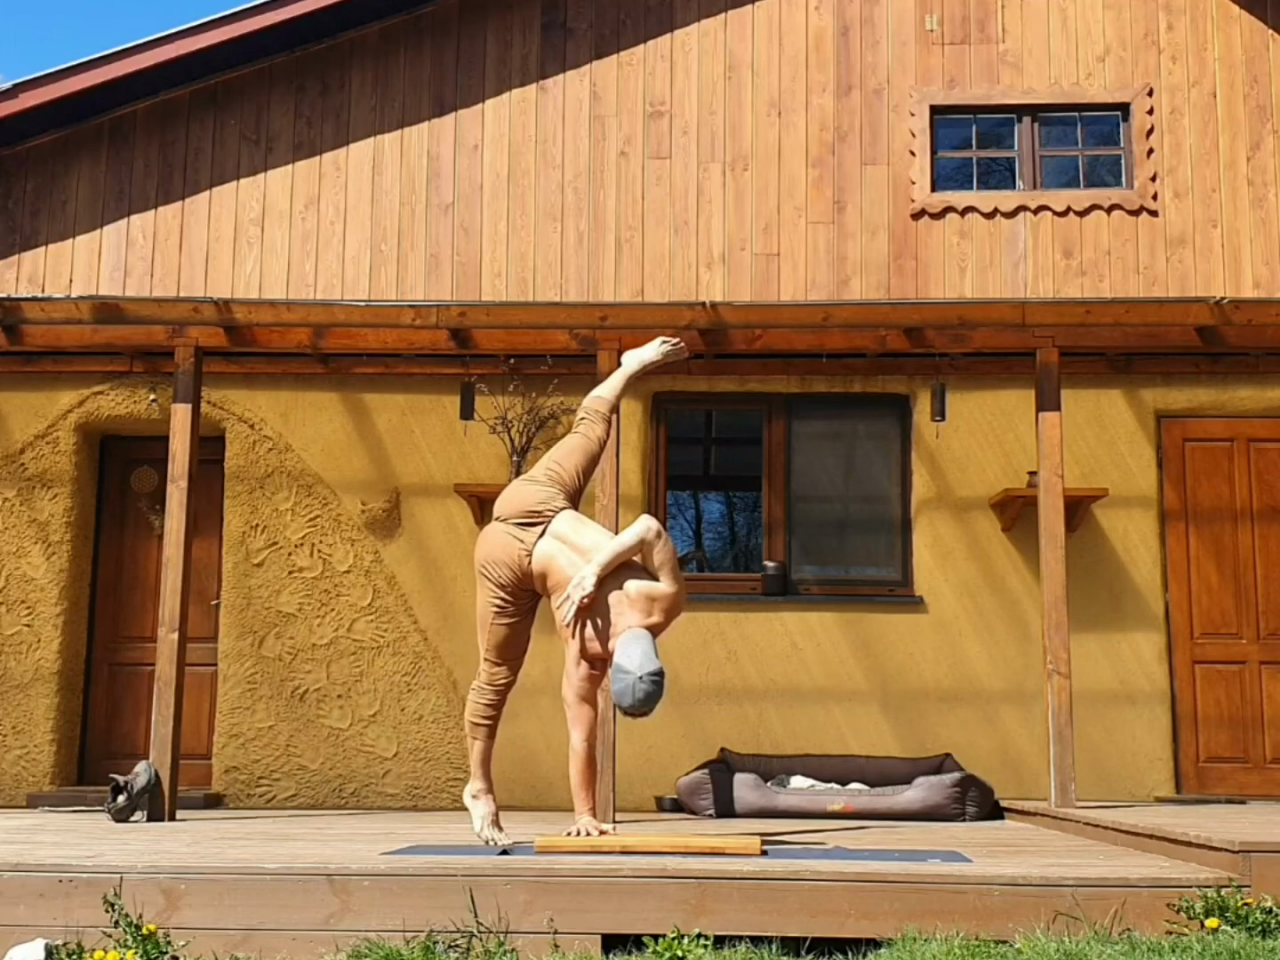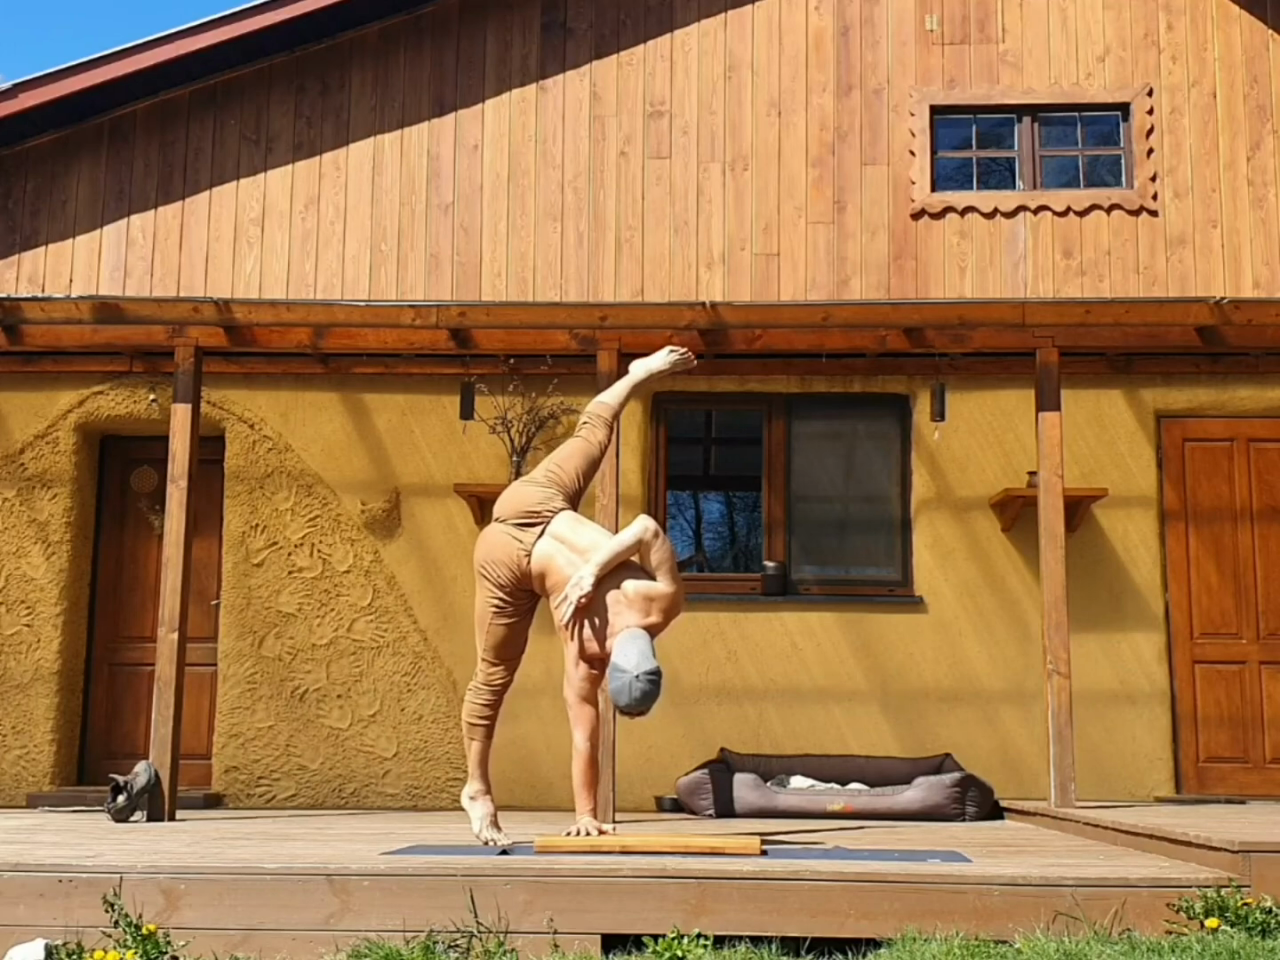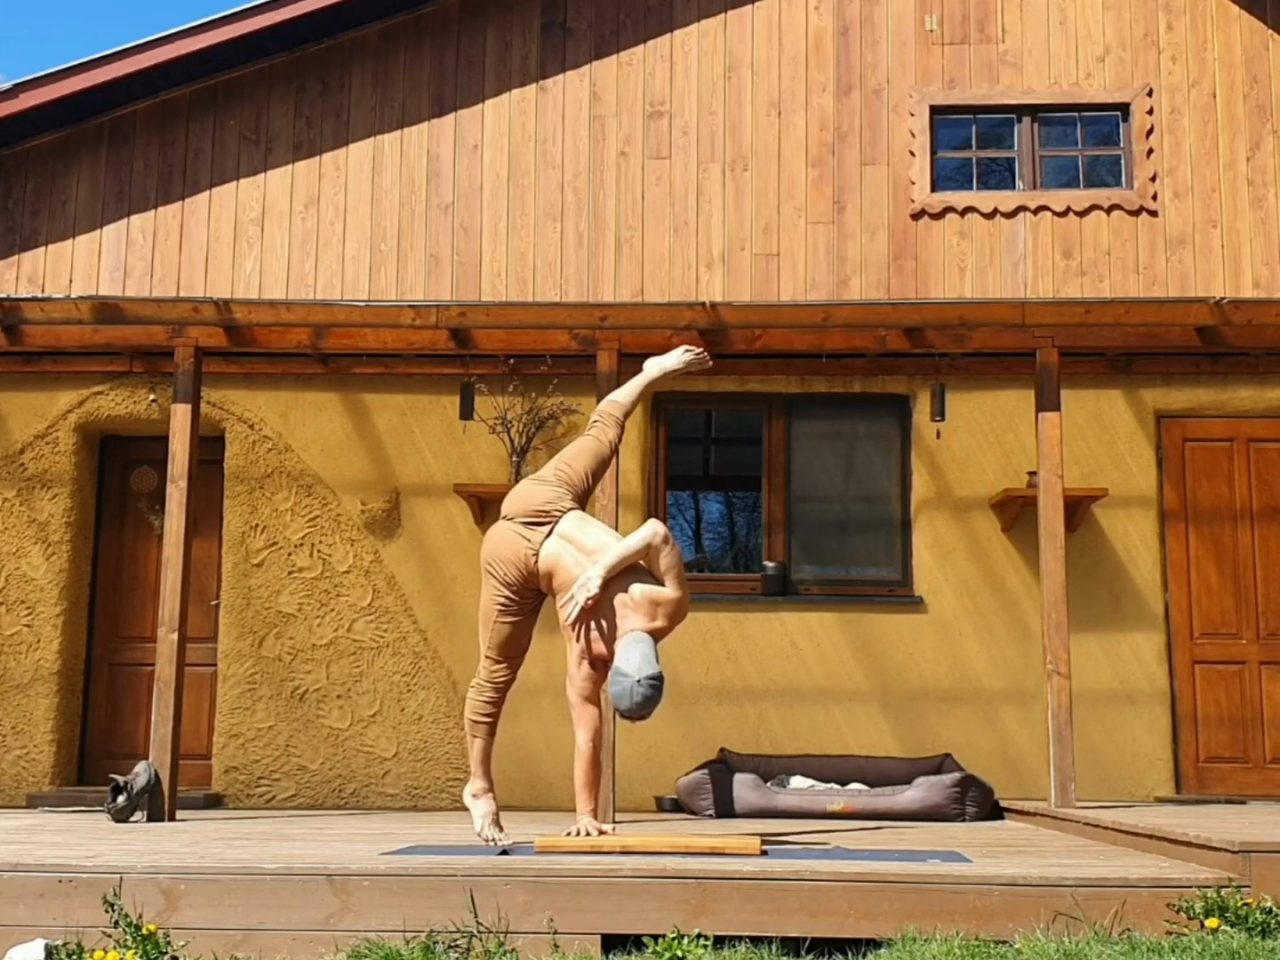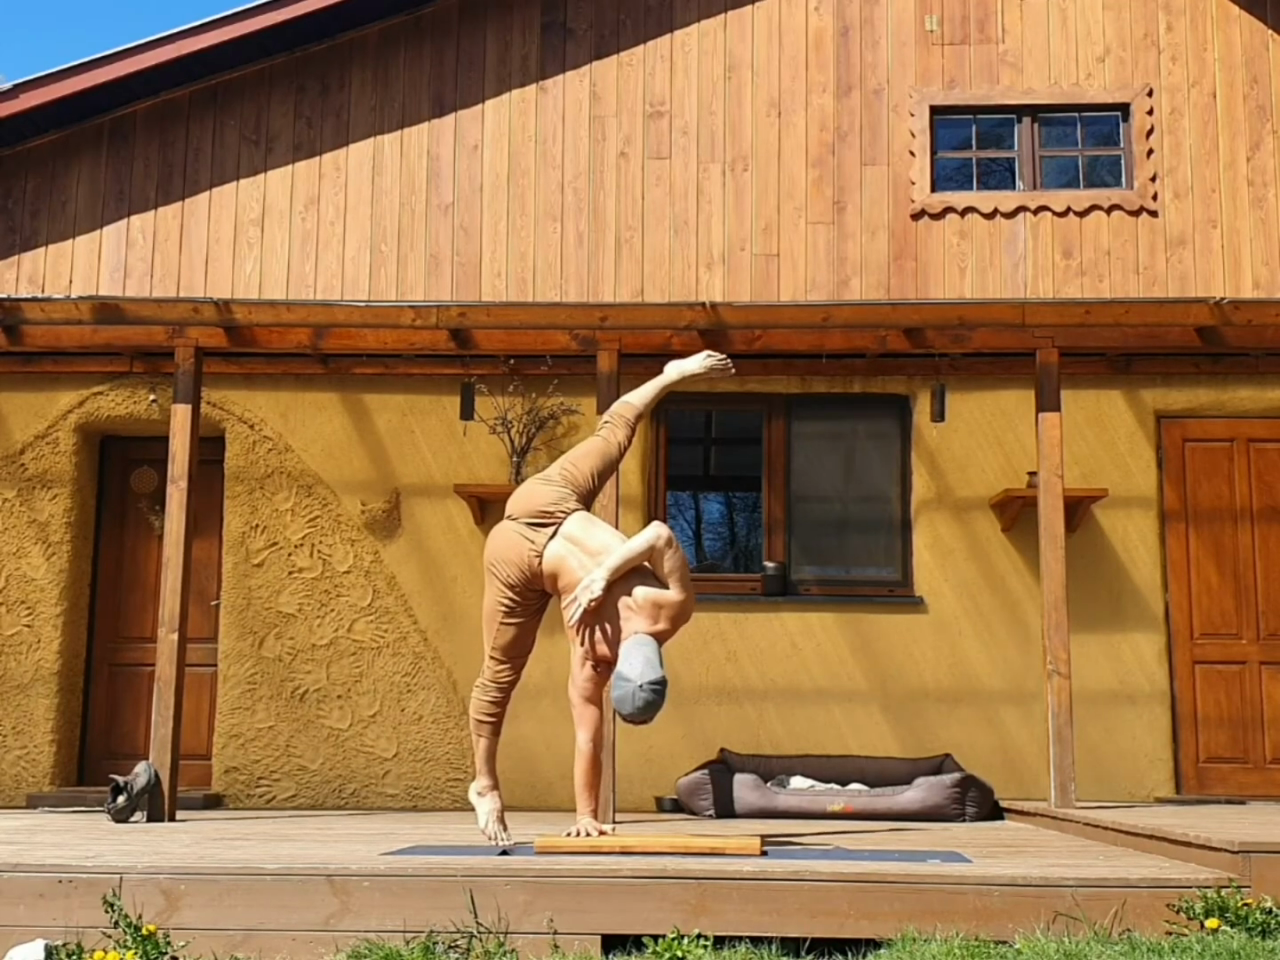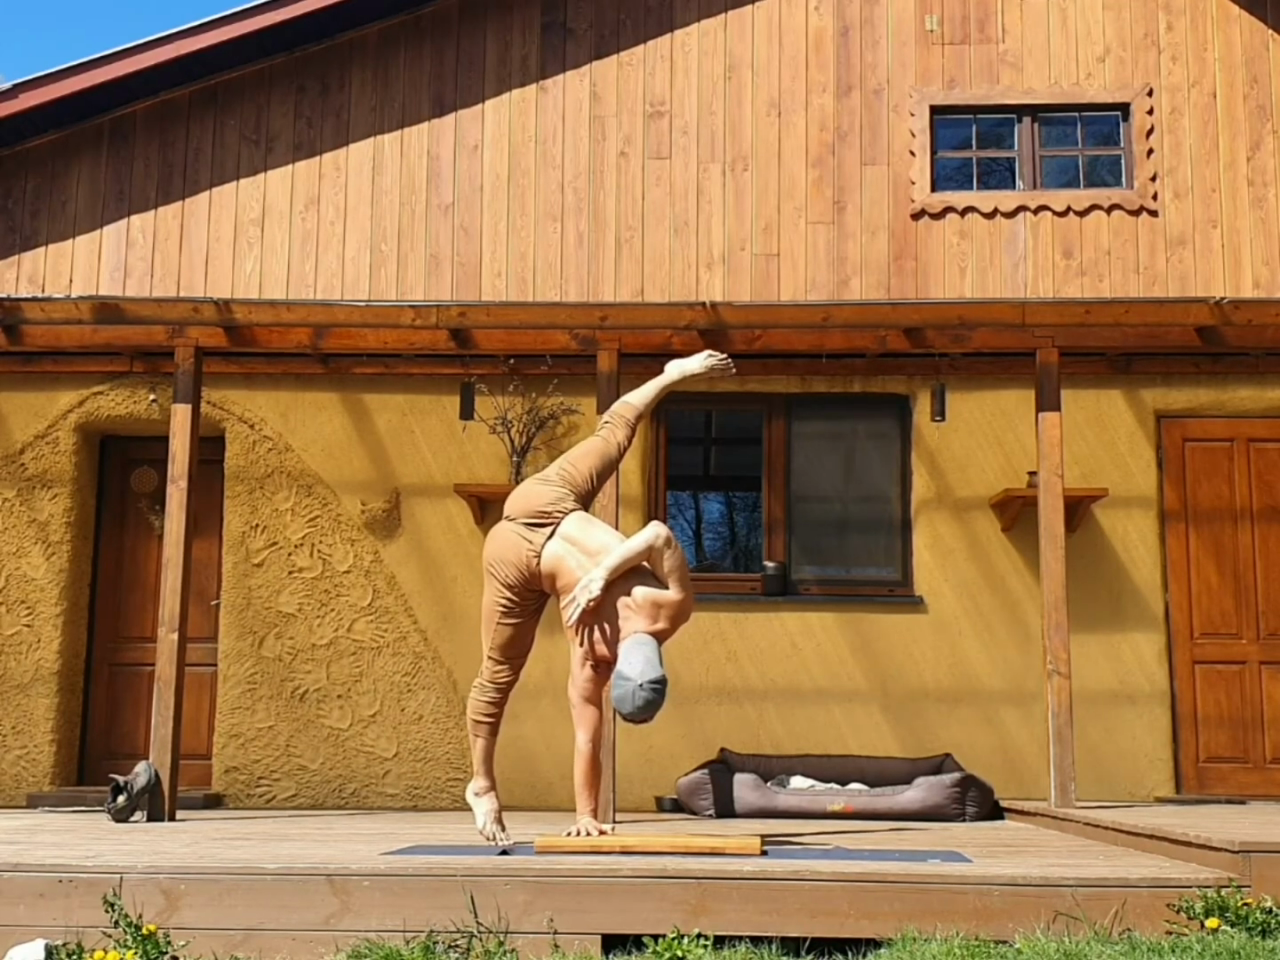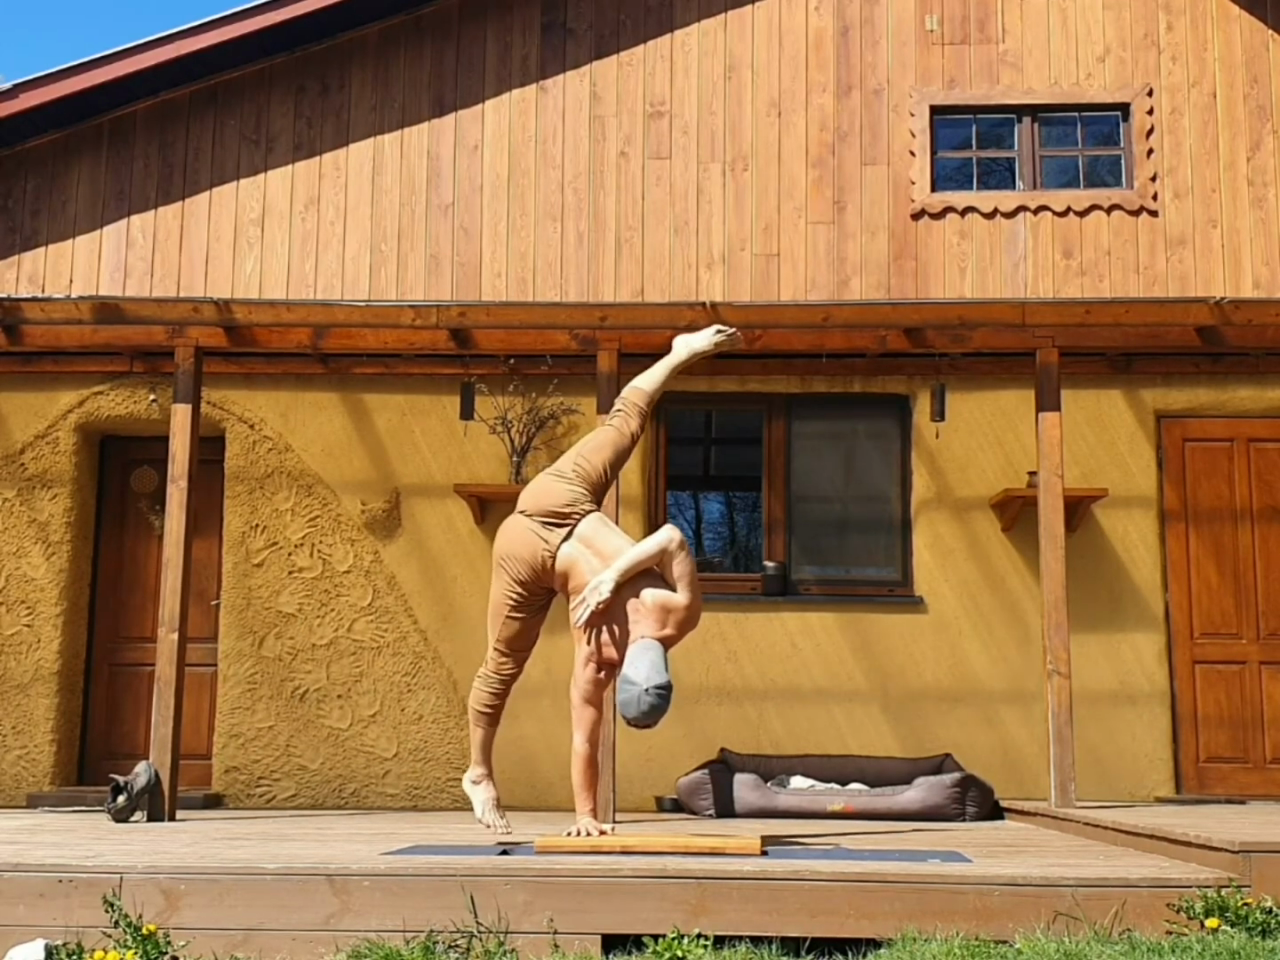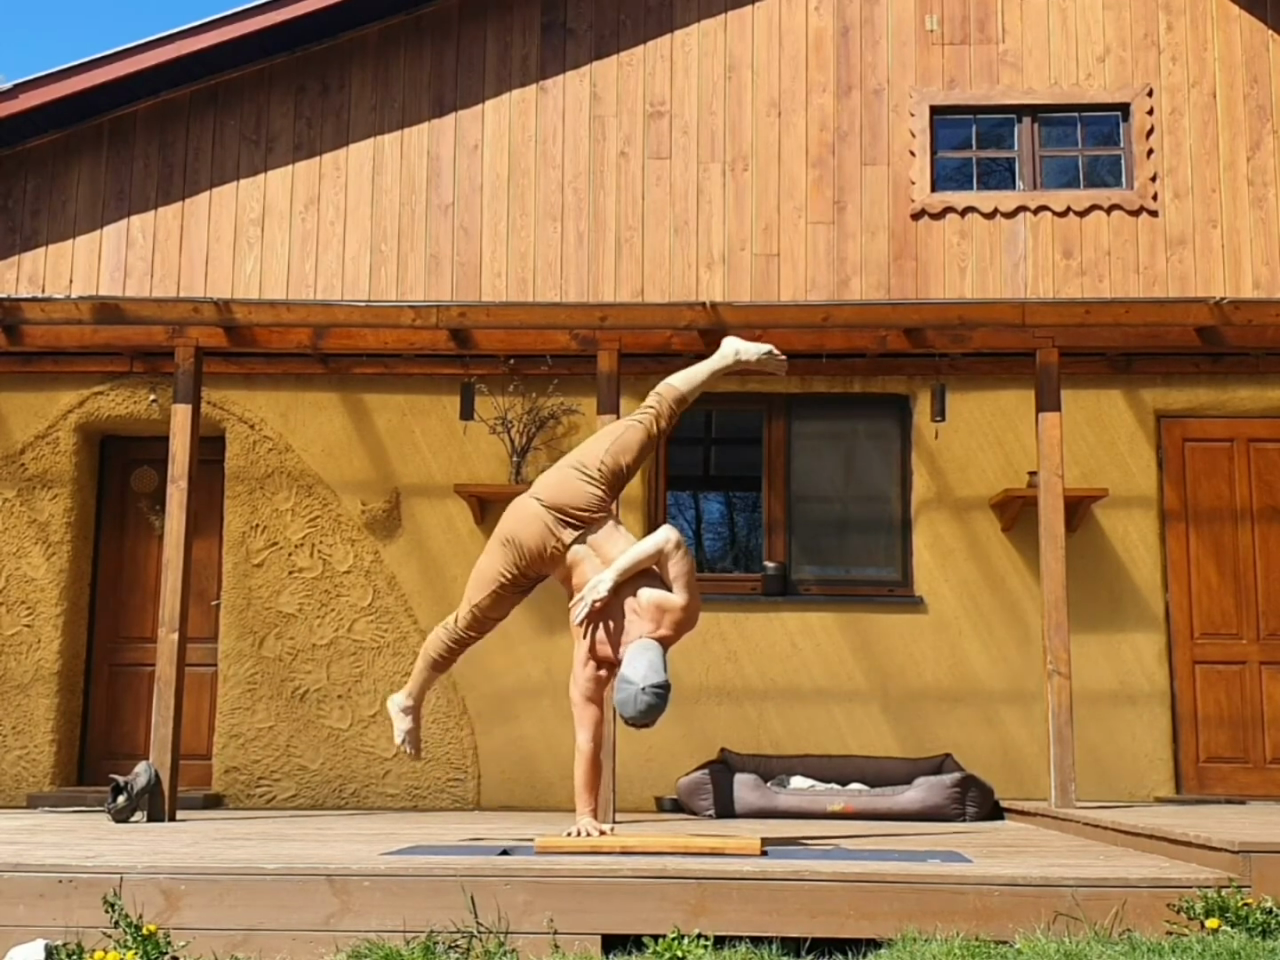
dt=0.5s
person 1, frame 1
left shoulder: (667, 602)
right shoulder: (586, 653)
left elbow: (650, 526)
right elbow: (581, 738)
left wrist: (594, 571)
right wrist: (584, 816)
left hip: (545, 506)
right hip: (511, 557)
left knee: (591, 428)
right knee: (496, 677)
left ankle: (636, 363)
right ankle: (479, 788)
person 1, frame 2
left shoulder: (666, 601)
right shoulder: (585, 652)
left elbow: (648, 527)
right elbow: (584, 738)
left wrist: (591, 572)
right wrist: (585, 815)
left hip: (543, 507)
right hip: (510, 555)
left knee: (593, 433)
right knee: (492, 678)
left ankle: (640, 371)
right ankle: (477, 789)
person 1, frame 3
left shoulder: (672, 605)
right shoulder: (587, 656)
left elbow: (658, 532)
right elbow: (586, 738)
left wrist: (598, 574)
right wrist: (586, 816)
left hip: (552, 507)
right hip: (516, 556)
left knee: (603, 433)
right knee: (495, 676)
left ankle: (656, 370)
right ankle: (479, 787)
person 1, frame 4
left shoulder: (676, 607)
right shoulder: (593, 654)
left elbow: (661, 533)
right elbow: (587, 740)
left wrist: (603, 576)
right wrist: (585, 817)
left hip: (553, 504)
right hip: (521, 554)
left knee: (613, 434)
right knee: (499, 674)
left ankle: (674, 375)
right ankle: (484, 785)
person 1, frame 5
left shoulder: (674, 607)
right shoulder: (593, 653)
left elbow: (660, 533)
right elbow: (586, 740)
left wrist: (602, 576)
right wrist: (586, 816)
left hip: (554, 507)
right hip: (519, 557)
left knee: (612, 434)
right knee: (497, 675)
left ankle: (675, 374)
right ankle: (482, 785)
person 1, frame 6
left shoulder: (683, 614)
right shoulder: (596, 656)
left elbow: (673, 537)
right elbow: (584, 741)
left wrist: (612, 577)
right wrist: (585, 817)
left hip: (565, 505)
right hip: (530, 552)
left knee: (624, 424)
right knee: (502, 666)
left ankle: (683, 352)
right ankle: (479, 773)
person 1, frame 7
left shoulder: (679, 615)
right shoulder: (594, 658)
left elbow: (671, 538)
right elbow: (587, 742)
left wrist: (612, 578)
right wrist: (585, 816)
left hip: (581, 504)
right hip: (537, 536)
left knee: (651, 418)
right knee: (466, 626)
left ankle: (727, 357)
right ankle: (409, 699)
